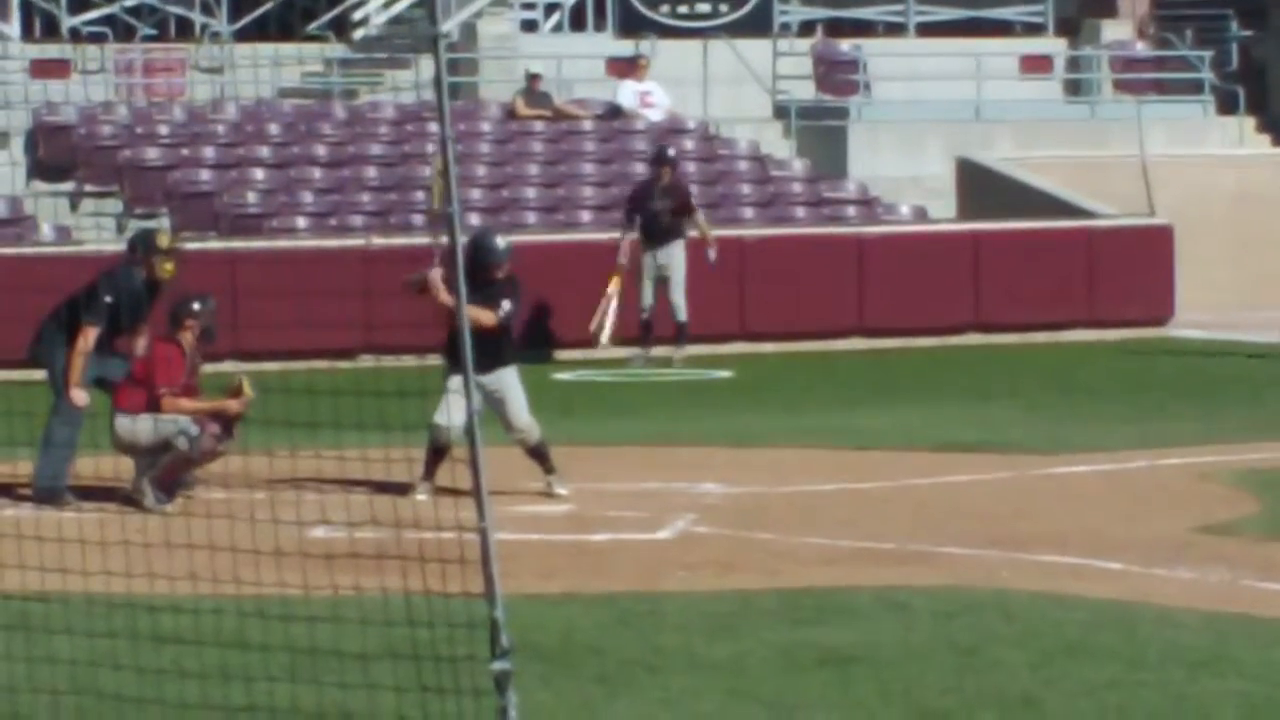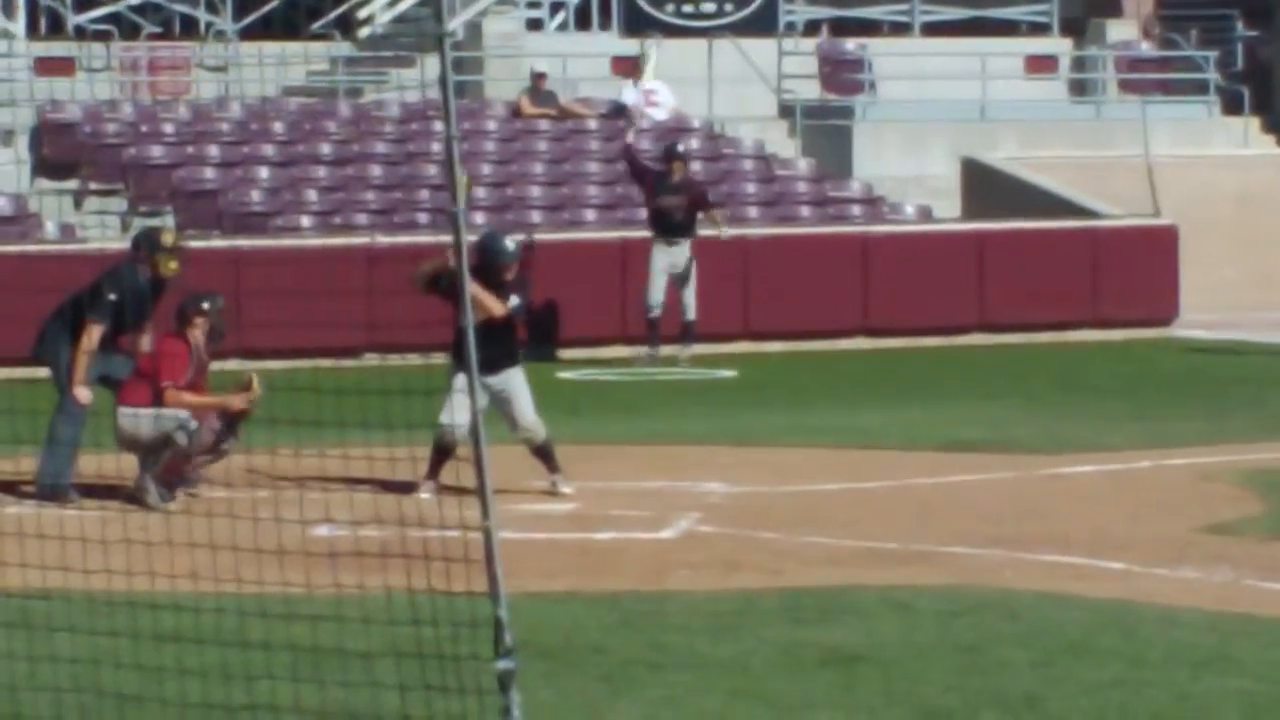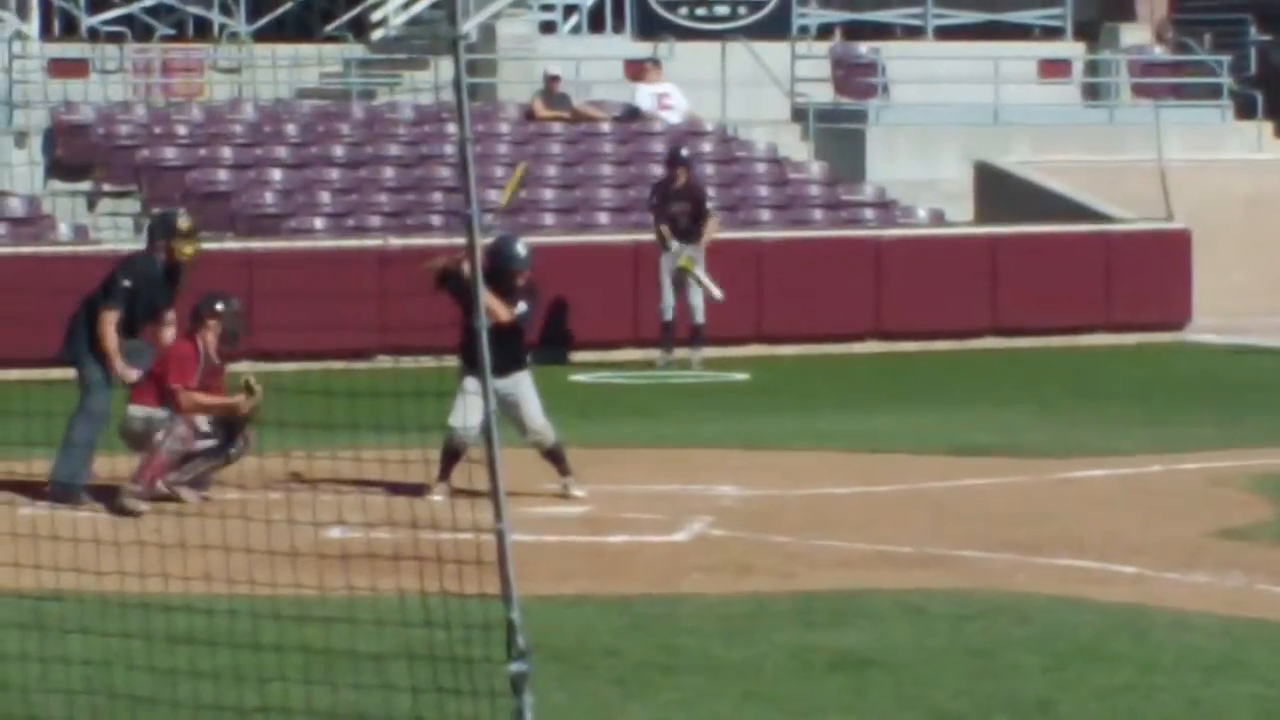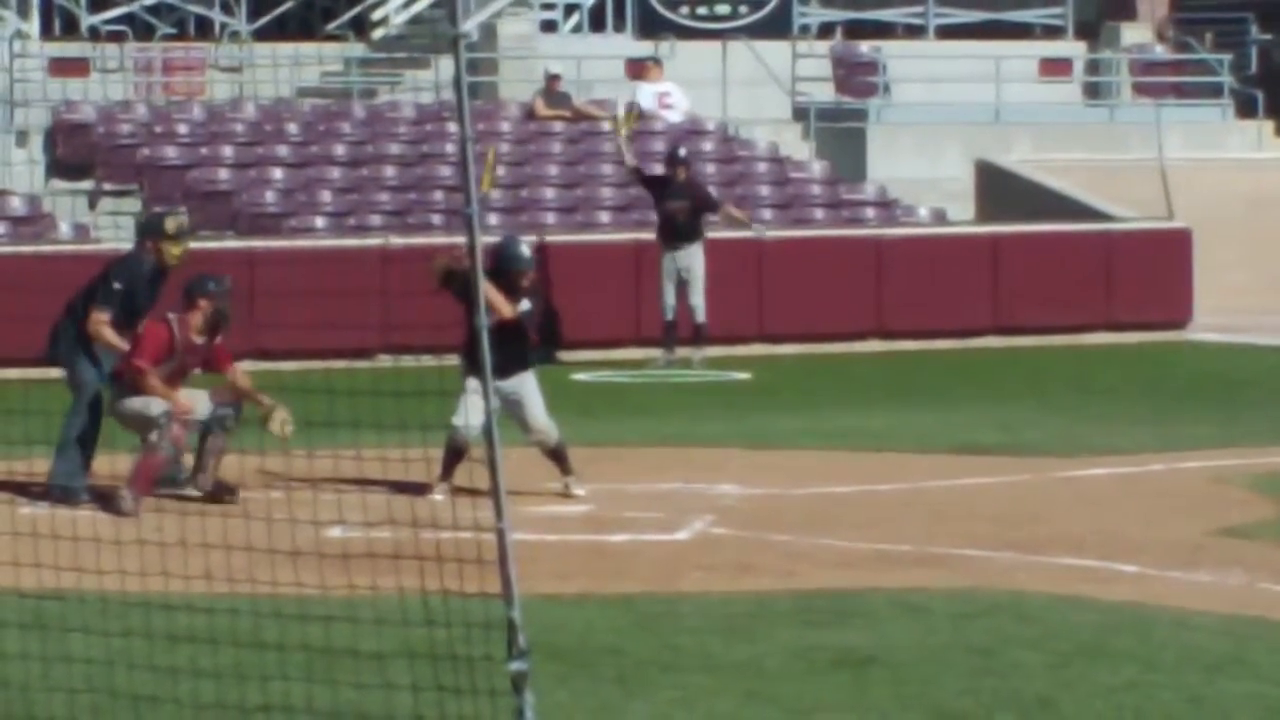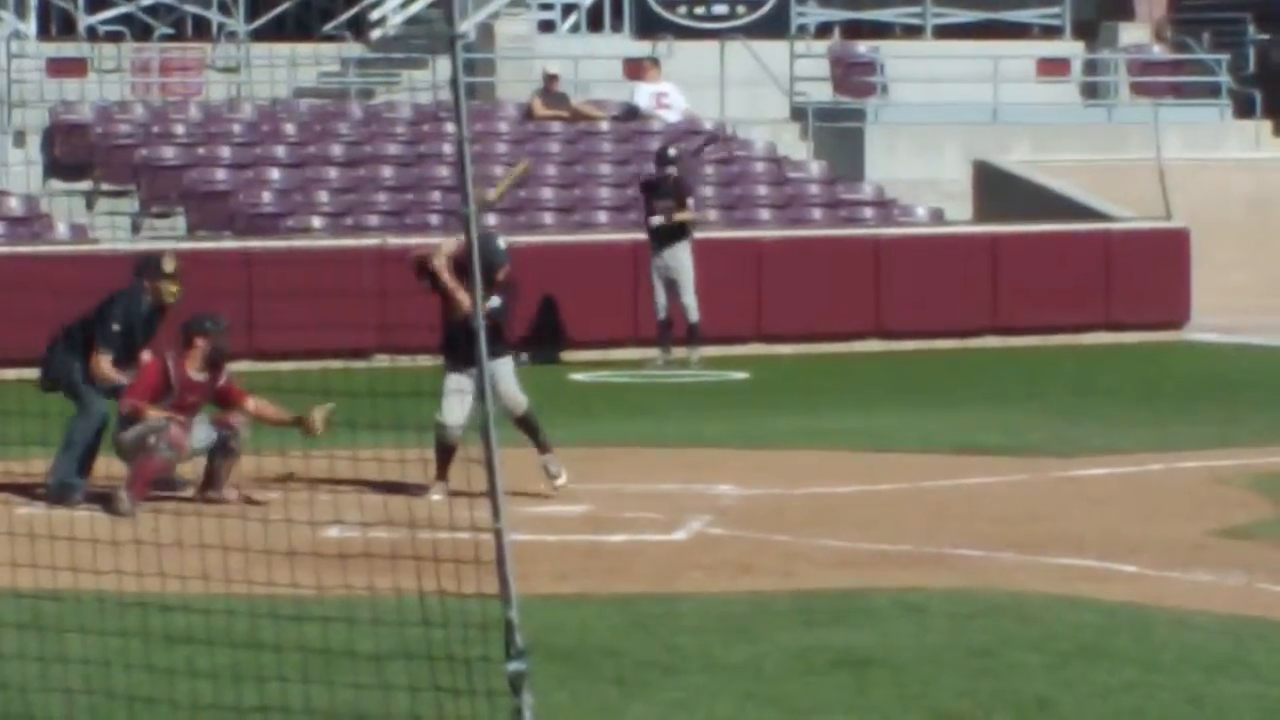
dt=0.4s
person 1, frame 1
left shoulder: (149, 284)
right shoulder: (113, 284)
left elbow: (139, 328)
right elbow: (86, 339)
right wrist: (74, 386)
left hip: (102, 347)
right hip: (64, 342)
right knee: (71, 405)
right ankle: (48, 485)
person 1, frame 2
left shoulder: (154, 282)
right shoulder: (117, 282)
left elbow: (143, 325)
right elbow: (90, 337)
right wrist: (78, 383)
left hip: (106, 345)
right hip: (68, 340)
right knee: (75, 403)
right ankle: (52, 482)
person 1, frame 3
left shoulder: (172, 269)
right shoulder: (133, 269)
left elbow: (165, 313)
right elbow: (106, 323)
right wrist: (119, 366)
left hip: (132, 339)
right hip: (94, 338)
right knee: (96, 404)
right ankle: (66, 482)
person 1, frame 4
left shoulder: (157, 269)
right shoulder: (124, 269)
right elbow: (95, 324)
right wrist: (130, 351)
left hip: (116, 338)
right hip: (82, 337)
right knee: (89, 401)
right ankle: (64, 483)
person 1, frame 5
left shoulder: (154, 306)
right shoulder: (122, 307)
left elbow: (138, 344)
right elbow: (99, 367)
left hip: (111, 362)
right hip: (72, 359)
right knee: (95, 408)
right ankle: (64, 483)
person 2, frame 1
left shoulder: (508, 285)
left elbow: (490, 319)
right elbow: (411, 283)
left wrist: (448, 299)
right wrist: (429, 278)
left hip: (500, 369)
right hip: (461, 370)
left knee: (522, 424)
right knee: (445, 427)
left ankle: (551, 476)
right ankle: (426, 479)
person 2, frame 2
left shoulder: (516, 285)
right shoulder: (459, 279)
left elbow: (498, 309)
right elbow: (420, 278)
left wrist: (462, 275)
right wrist: (445, 263)
left hip: (506, 370)
right hip: (467, 370)
left knee: (529, 424)
right knee: (452, 428)
left ankle: (556, 475)
right ankle: (431, 478)
person 2, frame 3
left shoulder: (525, 292)
right shoulder: (469, 281)
left elbow: (503, 315)
right elbow: (433, 269)
left wrist: (474, 279)
right wrist: (458, 260)
left hip: (514, 374)
right hip: (475, 374)
left knee: (538, 428)
right knee: (461, 430)
left ankle: (568, 478)
right ankle: (442, 481)
person 2, frame 4
left shoulder: (529, 293)
right shoulder: (473, 283)
left elbow: (507, 312)
right elbow: (438, 271)
right wrist: (461, 260)
left hip: (518, 375)
right hip: (479, 375)
left knee: (541, 428)
right knee: (463, 430)
left ankle: (569, 477)
right ankle: (443, 480)
person 2, frame 5
left shoulder: (502, 286)
right shoulder: (455, 271)
left elbow: (471, 310)
right elbow: (415, 259)
left wrist: (444, 273)
right wrist: (443, 254)
left hip: (495, 358)
right hip: (459, 365)
left knee: (512, 399)
right knee: (449, 425)
left ankle: (547, 455)
right ankle: (440, 480)
person 3, frame 1
left shoulder: (679, 188)
right shoulder: (641, 190)
left elbow: (695, 215)
right elbow: (630, 222)
left wrist: (710, 243)
right wrist: (623, 253)
left hip: (673, 248)
right hip: (649, 250)
left knee: (677, 299)
right knee: (646, 302)
left ankle: (680, 350)
right ankle: (644, 350)
person 3, frame 2
left shoulder: (693, 186)
right shoulder: (653, 179)
left elbow: (709, 208)
right elbow: (631, 159)
left wrist: (721, 225)
right wrist: (629, 138)
left hip: (685, 246)
right hip: (661, 246)
left knee: (688, 299)
right knee: (654, 298)
left ankle: (686, 349)
right ankle: (652, 348)
person 3, frame 3
left shoulder: (696, 190)
right shoulder: (659, 189)
left elbow: (711, 220)
right elbow: (659, 218)
left wrist: (700, 248)
right wrist: (673, 243)
left hip: (692, 250)
right hip: (668, 250)
left knee: (695, 302)
right knee: (666, 303)
left ankle: (697, 352)
right ankle: (666, 351)
person 3, frame 4
left shoulder: (695, 188)
right shoulder: (659, 184)
left elbow: (720, 207)
right elbow: (635, 169)
left wrist: (748, 222)
right wrist: (623, 144)
left hip: (691, 250)
right hip: (668, 251)
left knee: (696, 301)
right knee: (668, 302)
left ankle: (698, 350)
right ankle: (668, 350)
person 3, frame 5
left shoulder: (681, 185)
right shoulder: (651, 183)
left elbow: (691, 214)
right elbow: (646, 177)
left wrist: (665, 218)
right wrist: (664, 172)
left hip: (678, 248)
right hip: (656, 250)
left knee: (688, 299)
right knee: (660, 302)
left ankle: (694, 349)
right ankle: (665, 350)
person 4, frame 1
left shoulder: (190, 355)
right shoulder: (167, 352)
left elbow: (192, 401)
right elbow: (167, 404)
left wrist: (228, 404)
right wrist: (220, 406)
left hip: (154, 425)
right hip: (131, 425)
left knee: (221, 432)
right knee: (201, 432)
left ankle: (160, 474)
right ankle: (150, 485)
person 4, frame 2
left shoulder: (199, 354)
right shoulder: (174, 348)
left elbow: (198, 400)
right elbow: (170, 398)
left wrist: (236, 402)
right wrist: (222, 402)
left hip: (158, 422)
right hip: (134, 421)
left knee: (225, 432)
right knee: (202, 426)
left ankle: (164, 476)
right ankle: (153, 483)
person 4, frame 3
left shoulder: (216, 359)
right shoulder: (184, 350)
left elbow: (215, 408)
right elbow: (183, 400)
left wrist: (243, 404)
right wrist: (231, 402)
left hip: (176, 424)
right hip: (142, 420)
left knee: (236, 440)
right knee: (181, 427)
left ankle: (171, 481)
right ankle: (135, 492)
person 4, frame 4
left shoulder: (211, 338)
right shoulder: (164, 330)
left elbow: (232, 373)
right elbow: (137, 373)
left wrist: (260, 398)
right wrist: (172, 397)
left hip: (166, 397)
right hip: (132, 398)
left knee: (226, 404)
right knee: (175, 426)
left ankle: (203, 479)
right ankle: (131, 494)
person 4, frame 5
left shoulder: (215, 376)
right shoulder: (160, 367)
left elbow: (253, 405)
right elbow: (128, 407)
left wrist: (297, 420)
right wrist: (170, 416)
right hip: (133, 438)
left knee: (234, 422)
right knee: (175, 431)
left ankle: (213, 489)
right ankle: (128, 495)
